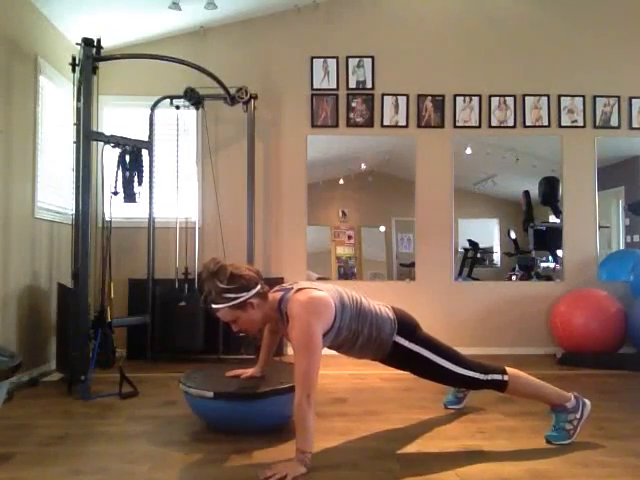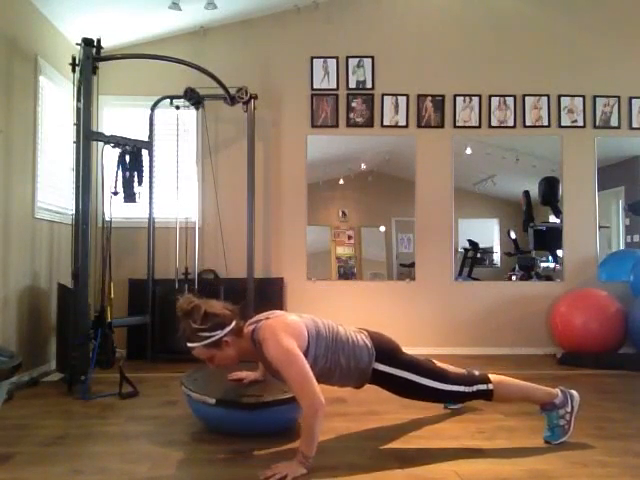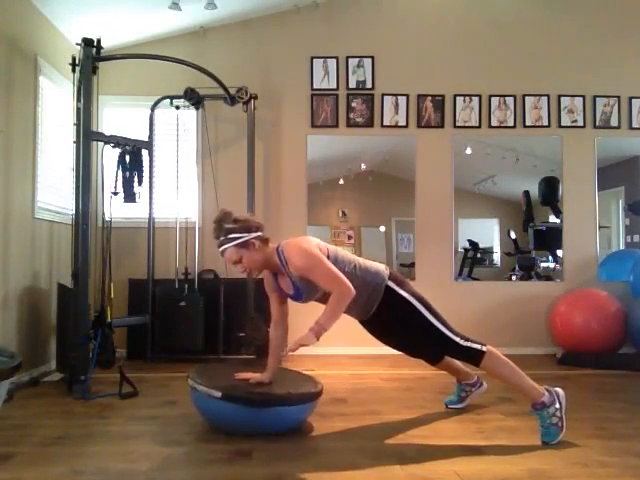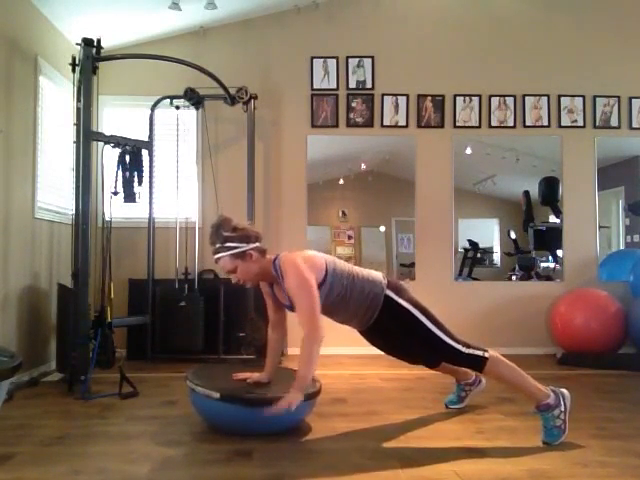
dt=1s
person 1, frame 1
left shoulder: (303, 312)
right shoulder: (274, 298)
left elbow: (305, 396)
right elbow: (273, 327)
right wrist: (259, 367)
left hip: (395, 335)
right hip: (381, 331)
left knee: (480, 374)
left ankle: (569, 404)
right ankle: (461, 390)
person 1, frame 2
left shoulder: (273, 340)
right shoulder: (252, 328)
left elbow: (315, 404)
right wrist: (259, 373)
left hip: (375, 361)
right hip: (361, 350)
left knee: (468, 389)
right knee: (434, 376)
left ankle: (557, 399)
right ankle: (461, 374)
person 1, frame 3
left shoulder: (296, 252)
right shoulder: (271, 277)
left elbow: (344, 290)
right elbow: (278, 325)
left wrist: (315, 332)
right wrist: (268, 373)
left hip: (387, 293)
right hip: (369, 312)
left knee: (456, 345)
right knee: (426, 351)
left ankle: (544, 399)
right ankle: (469, 383)
person 1, frame 4
left shoulder: (294, 269)
right shoulder: (268, 279)
left elbow: (313, 332)
right elbow: (276, 327)
left wrist: (298, 389)
right wrist: (266, 373)
left hip: (386, 302)
right hip: (368, 319)
left knee: (459, 352)
right knee: (425, 357)
left ankle: (549, 400)
right ankle: (467, 383)
